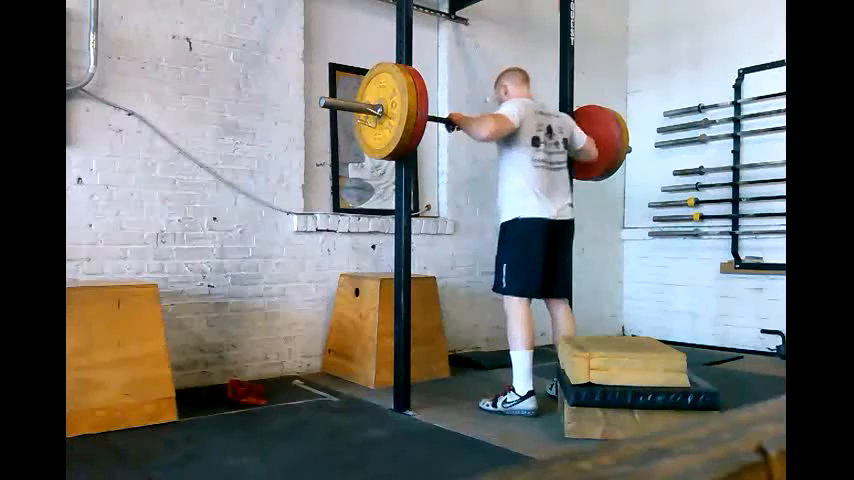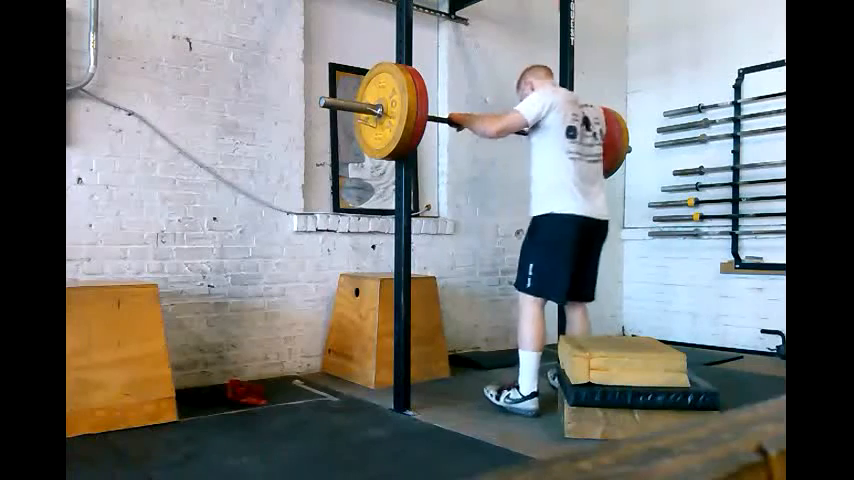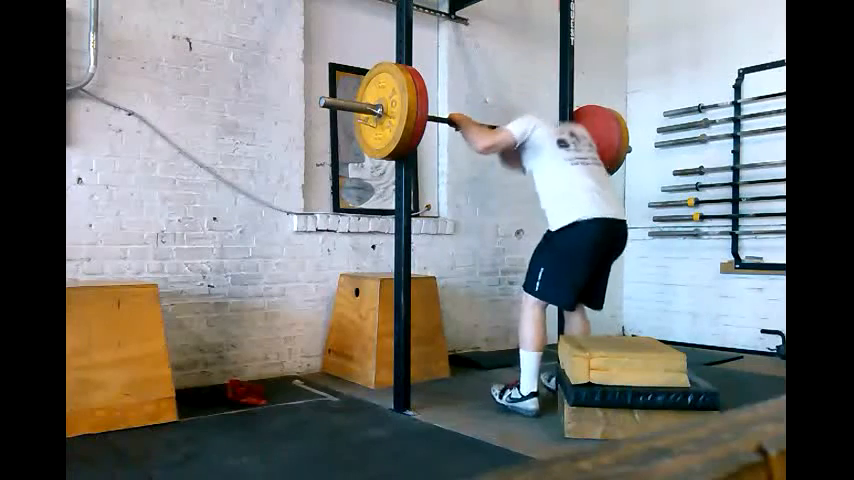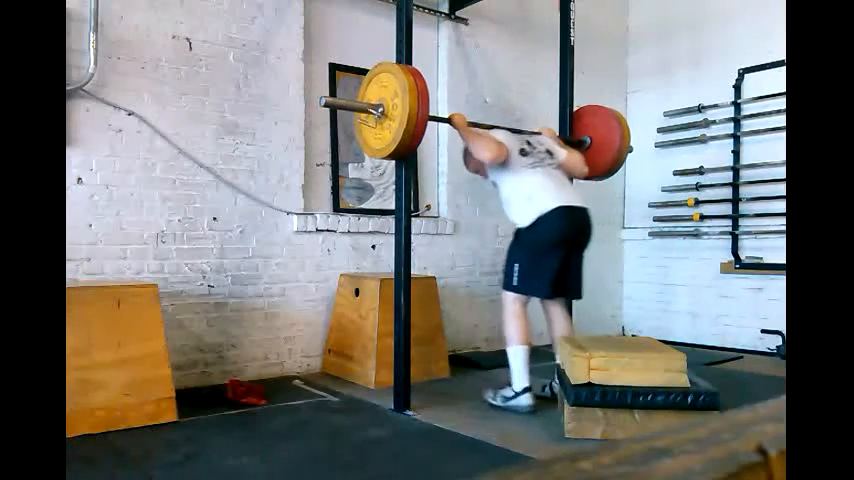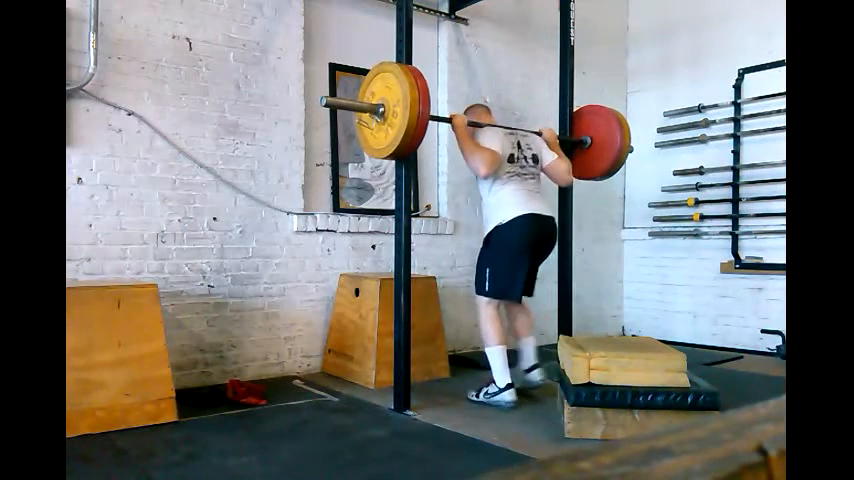
dt=0.4s
person 1, frame 1
left shoulder: (515, 109)
right shoulder: (559, 118)
left elbow: (487, 130)
right elbow: (591, 152)
left wrist: (459, 120)
left hip: (525, 221)
right hip: (561, 220)
left knee: (516, 302)
right knee: (558, 302)
left ankle: (522, 393)
person 1, frame 2
left shoulder: (547, 97)
right shoulder: (593, 110)
left elbow: (495, 127)
left wrist: (461, 118)
left hip: (558, 217)
right hip: (595, 219)
left knee: (531, 300)
right knee: (575, 302)
left ankle: (525, 392)
person 1, frame 3
left shoulder: (531, 125)
right shoulder: (573, 130)
left elbow: (485, 143)
left wrist: (462, 121)
left hip: (580, 226)
right hip: (615, 226)
left knee: (533, 302)
right knee: (574, 306)
left ankle: (525, 392)
person 1, frame 4
left shoulder: (495, 139)
right shoulder: (536, 141)
left elbow: (490, 152)
right elbow: (580, 167)
left wrist: (461, 126)
right wrist: (554, 141)
left hip: (547, 220)
right hip: (578, 218)
left knee: (513, 300)
right knee: (554, 301)
left ankle: (519, 390)
person 1, frame 5
left shoulder: (486, 135)
right shoulder: (531, 139)
left elbow: (484, 167)
right elbow: (565, 176)
left wrist: (459, 130)
right wrist: (552, 142)
left hip: (513, 226)
right hip: (544, 225)
left knee: (487, 302)
right knee: (512, 298)
left ankle: (502, 386)
right ankle: (531, 367)
